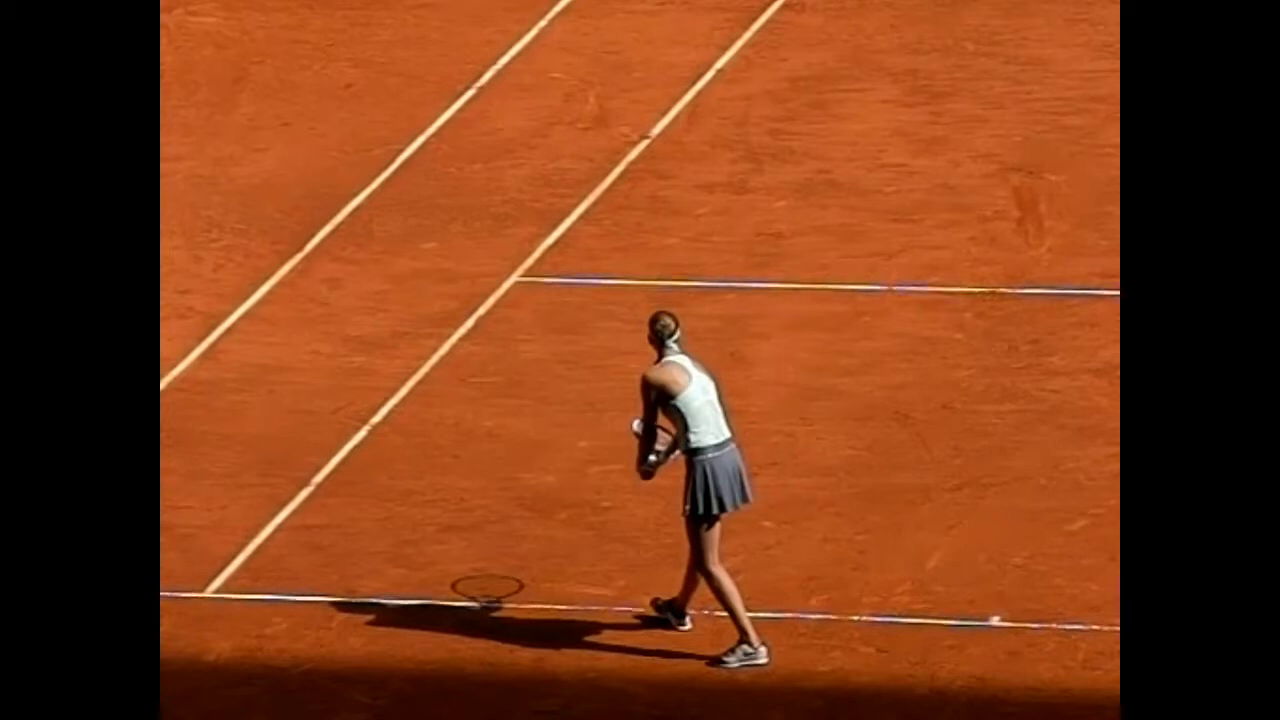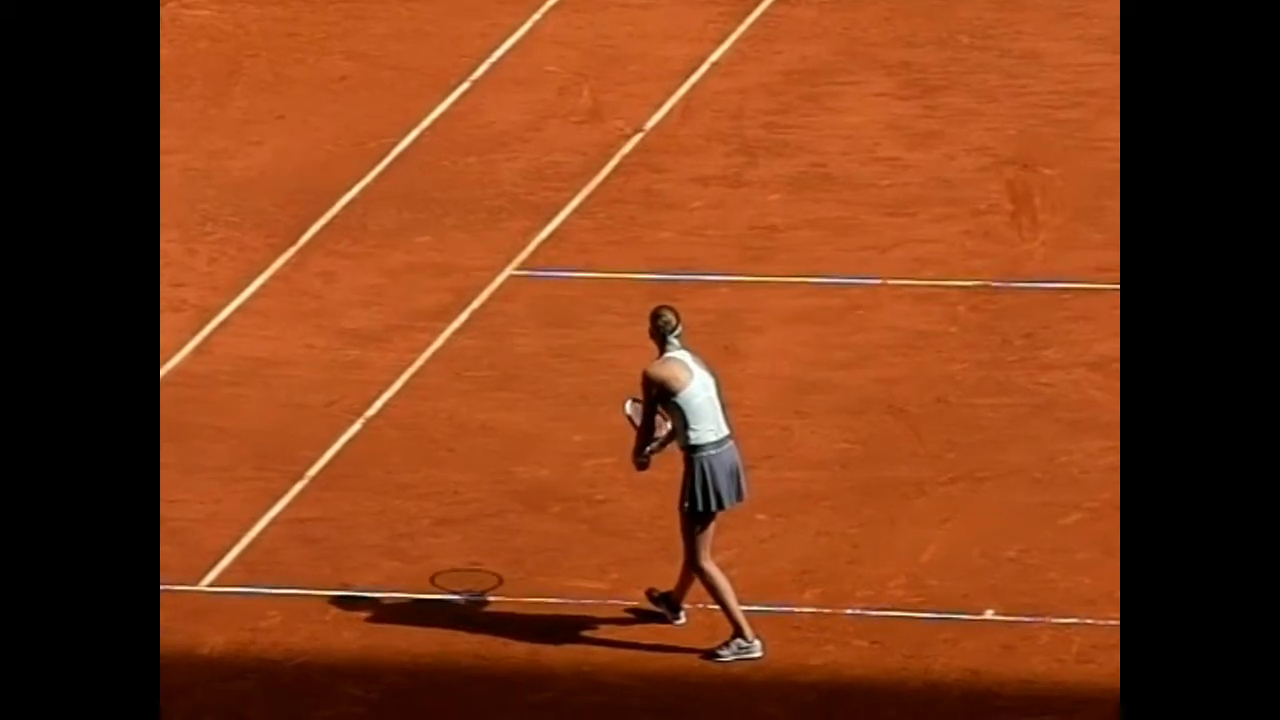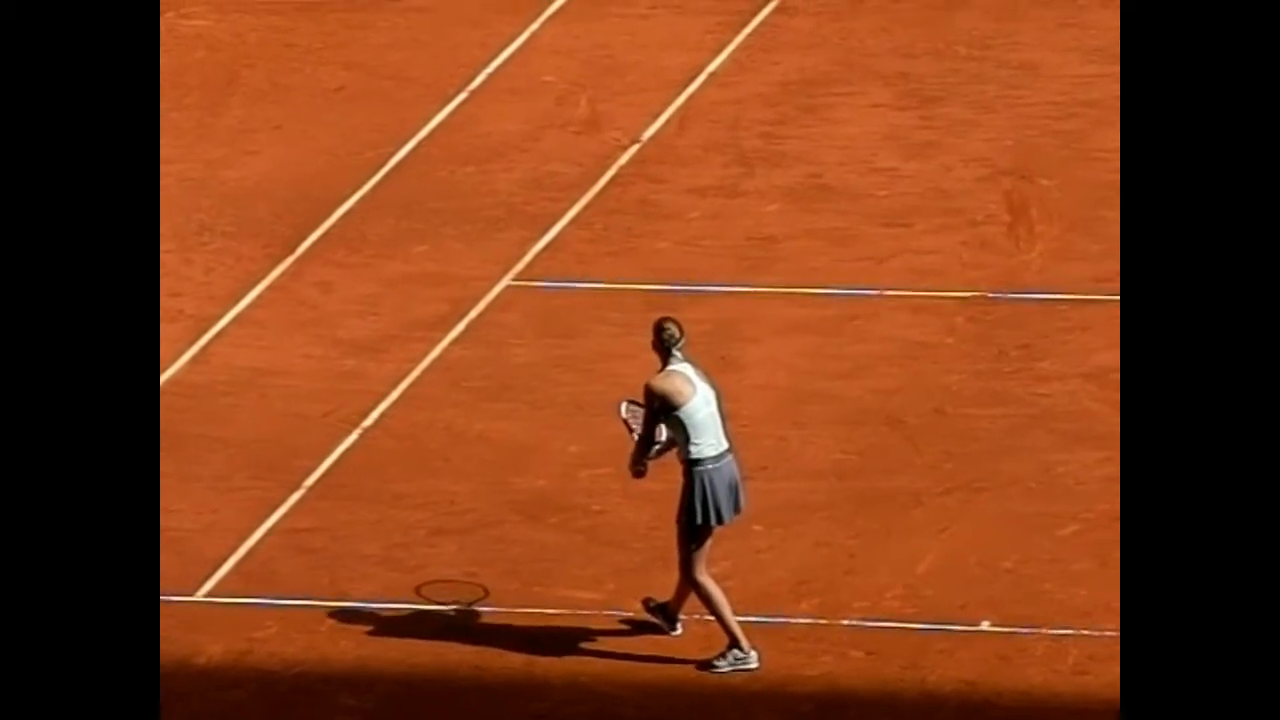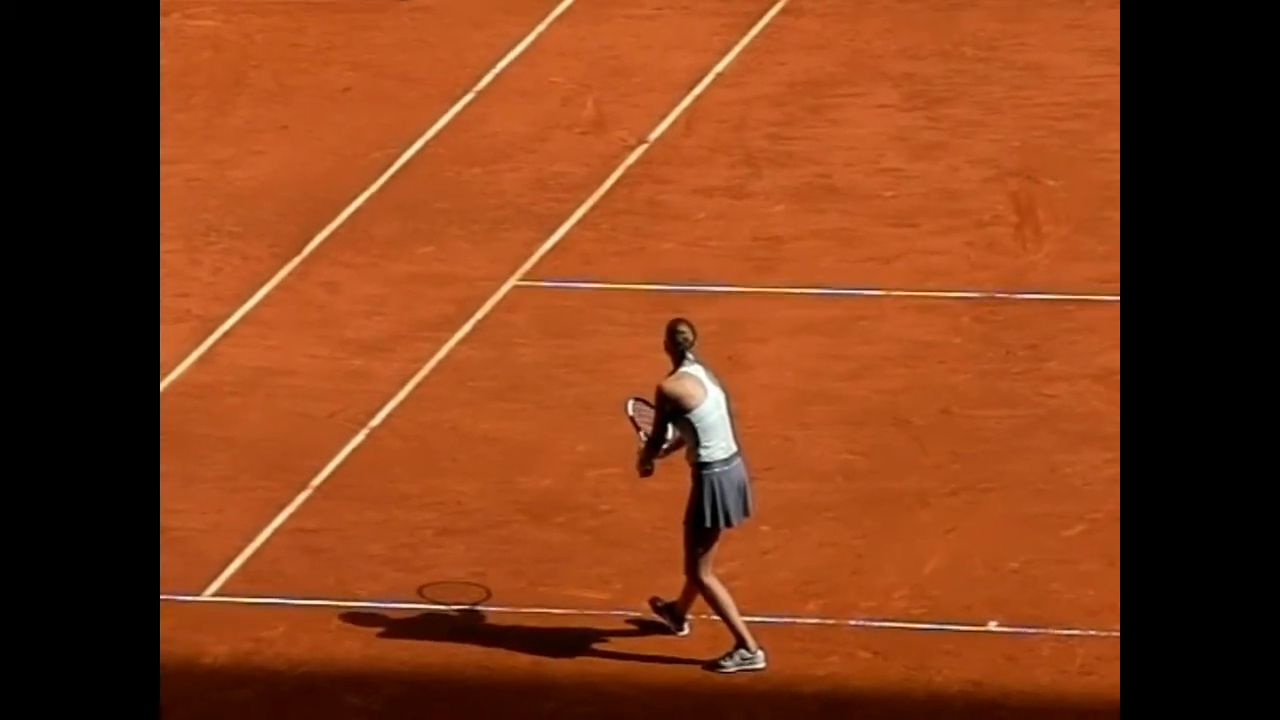
dt=1s
person 1, frame 1
left shoulder: (654, 375)
right shoulder: (694, 366)
left elbow: (649, 429)
left wrist: (642, 464)
right wrist: (664, 456)
left hip: (707, 465)
right hip: (727, 455)
left knee: (707, 563)
right knee: (699, 544)
left ankle: (752, 644)
right ankle: (678, 608)
person 1, frame 2
left shoulder: (655, 372)
right shoulder: (694, 361)
left elbow: (647, 425)
left wrist: (638, 455)
right wrist: (659, 446)
left hip: (705, 462)
right hip: (724, 452)
left knee: (699, 559)
right knee: (693, 539)
left ankle: (746, 638)
right ankle: (674, 602)
person 1, frame 3
left shoulder: (658, 385)
right shoulder: (696, 373)
left elbow: (646, 439)
left wrist: (636, 463)
right wrist: (657, 453)
left hip: (704, 476)
right hip: (723, 466)
left knee: (694, 572)
right knee: (691, 552)
left ankle: (742, 650)
right ankle: (671, 612)
person 1, frame 4
left shoulder: (670, 387)
right shoulder: (706, 374)
left elbow: (656, 440)
left wrist: (643, 461)
right wrist: (663, 453)
left hip: (713, 479)
right hip: (731, 469)
left knee: (699, 573)
right knee: (699, 554)
left ankle: (749, 649)
right ankle: (678, 613)
